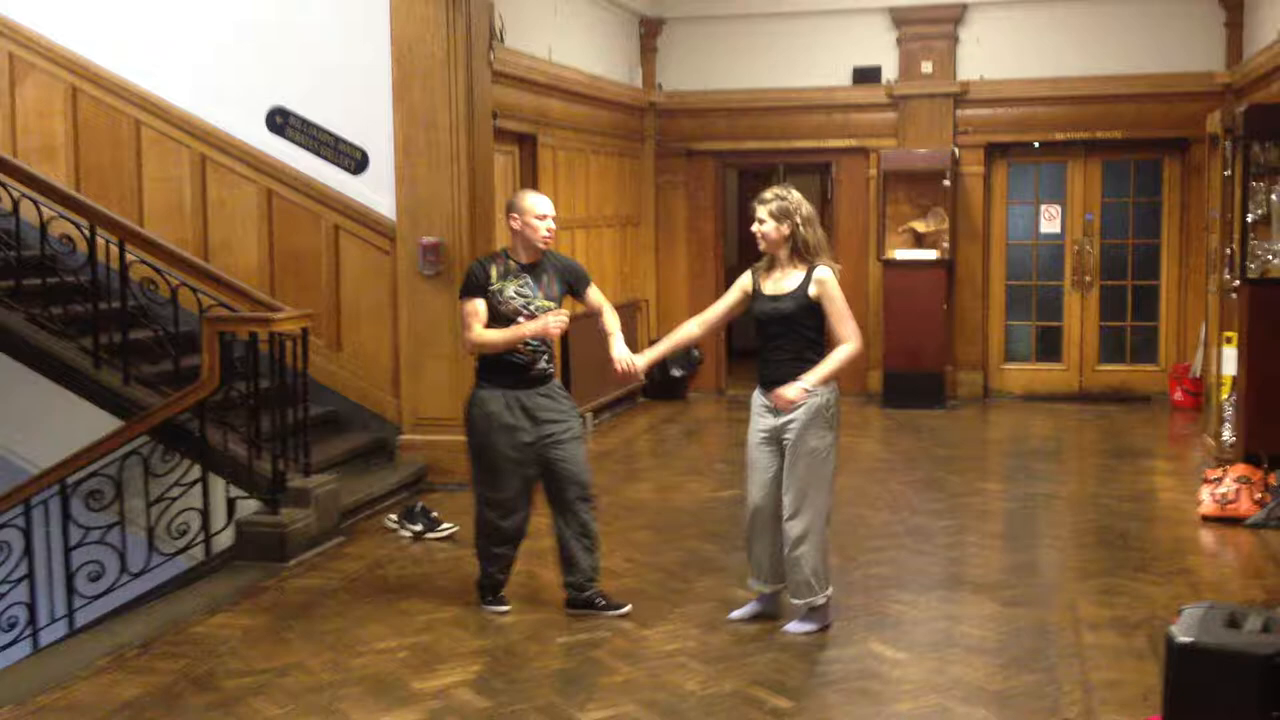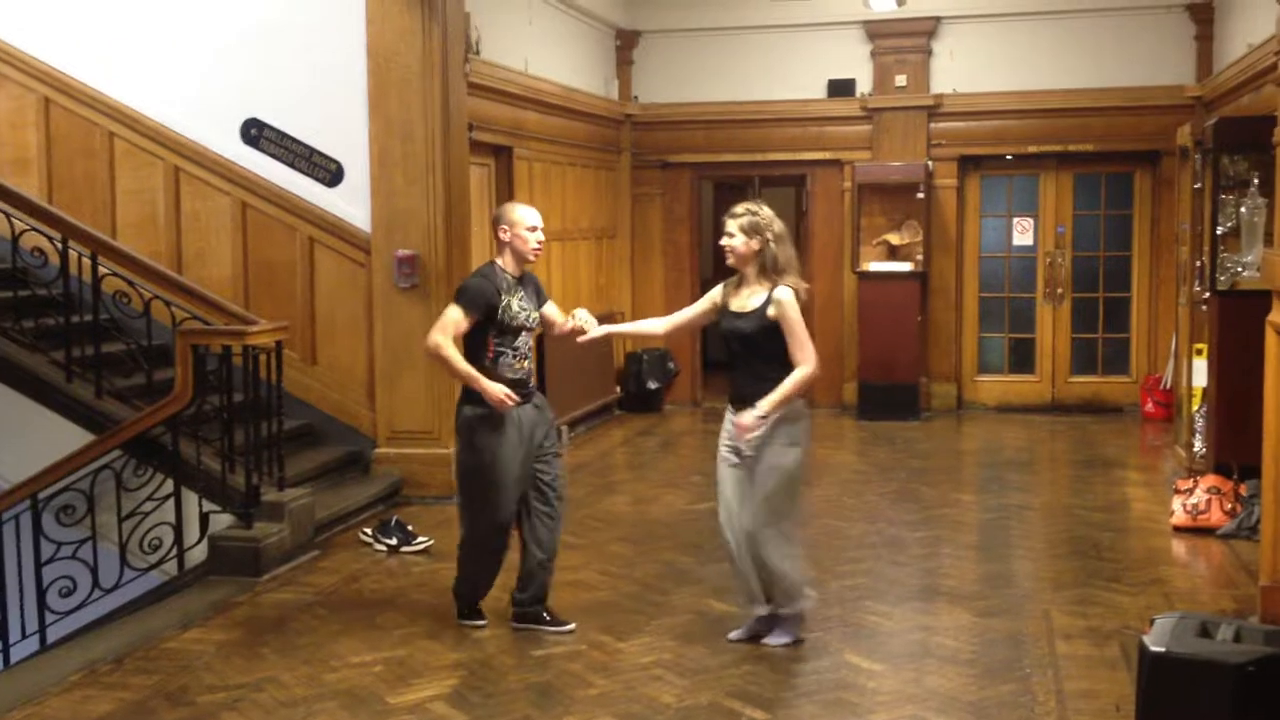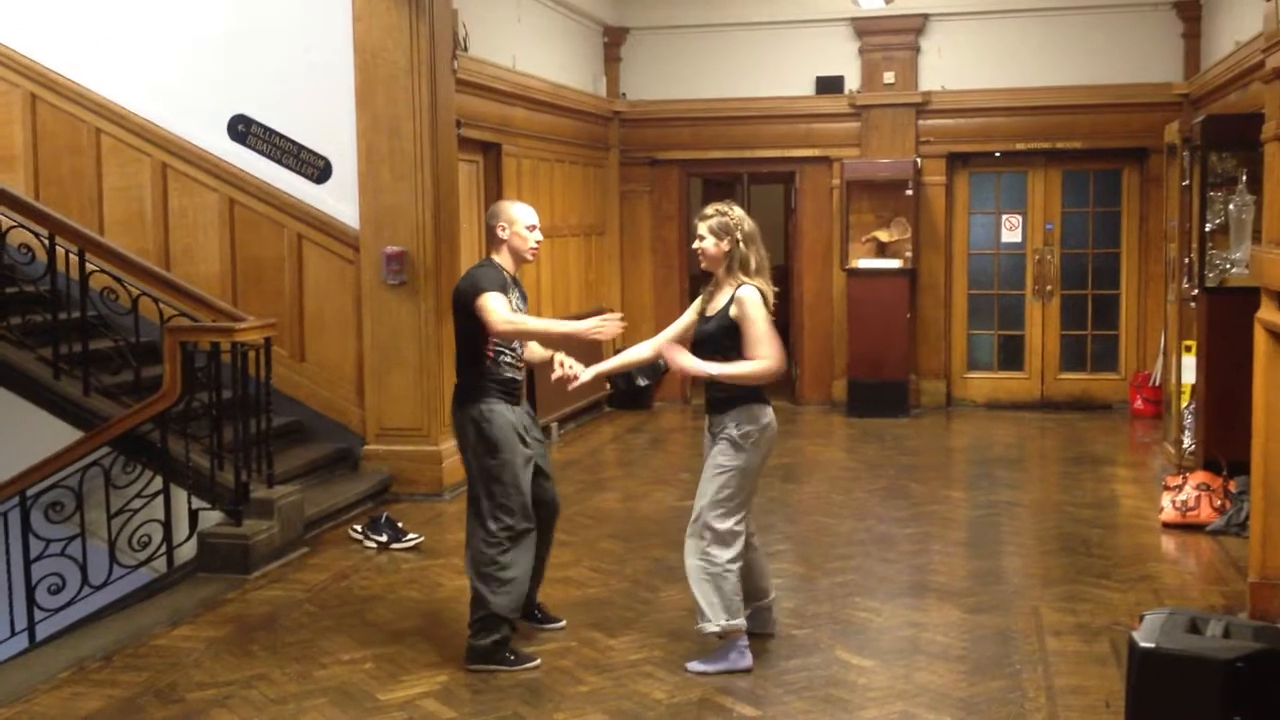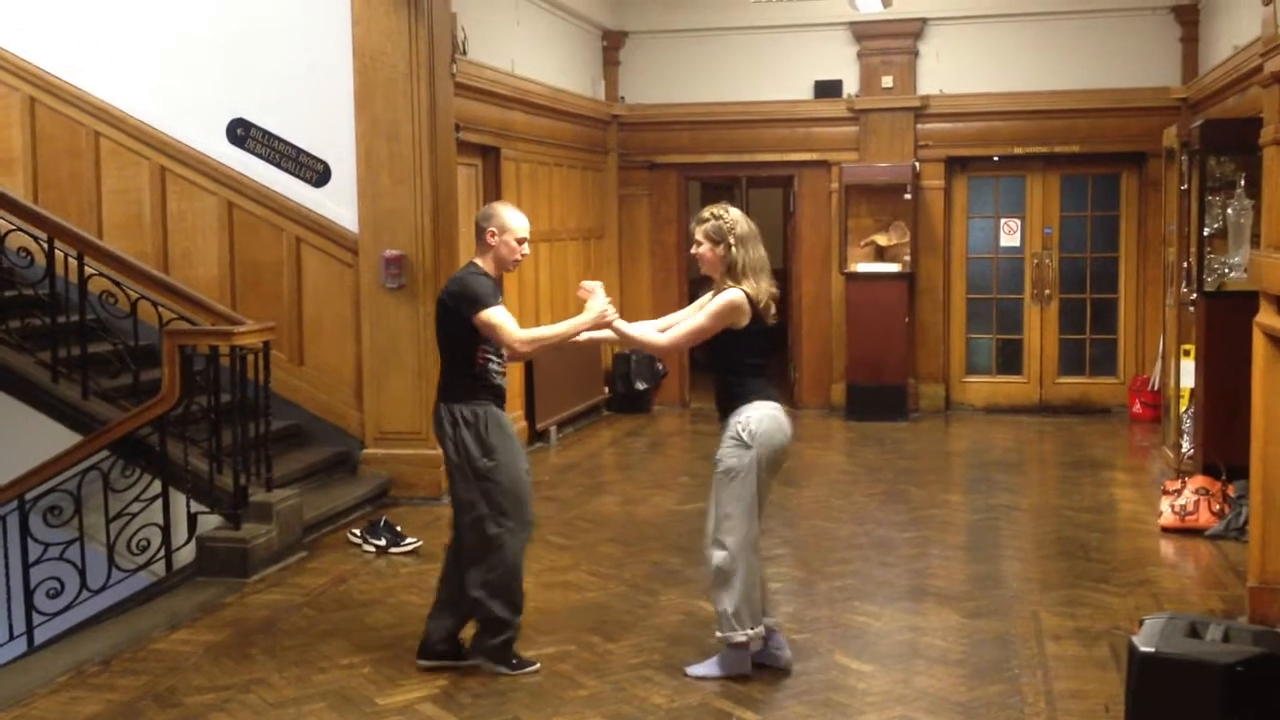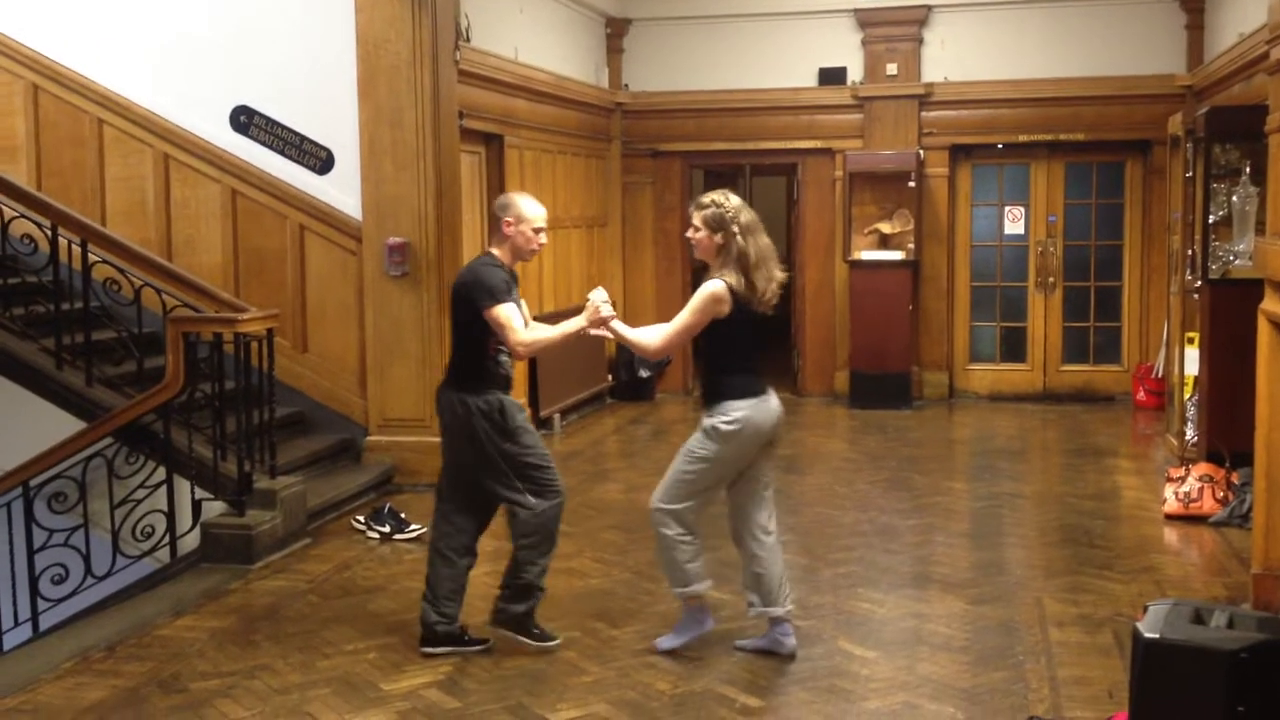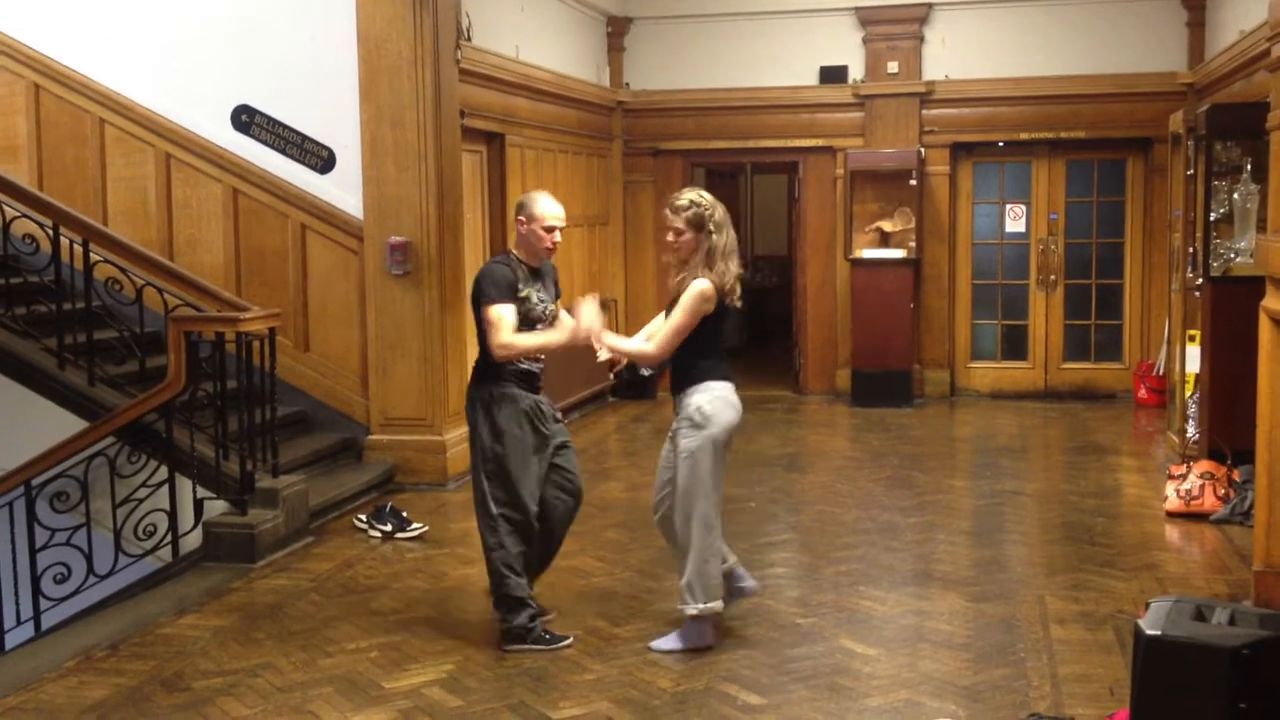
dt=0.4s
person 1, frame 1
left shoulder: (819, 277)
right shoulder: (755, 278)
left elbow: (851, 344)
right elbow: (705, 323)
left wrist: (806, 385)
right wrist: (650, 355)
left hip: (810, 403)
right hip: (767, 401)
left knee: (803, 510)
right knee: (761, 503)
left ankle: (813, 605)
right ankle: (769, 592)
person 1, frame 2
left shoulder: (780, 296)
right shoulder: (724, 293)
left elbow: (807, 367)
right elbow: (666, 324)
left wrist: (761, 411)
right wrist: (606, 329)
left hip: (777, 423)
right hip: (737, 419)
left knee: (767, 527)
right knee: (737, 527)
left ankle: (791, 612)
right ankle: (767, 612)
person 1, frame 3
left shoulder: (747, 296)
right shoulder: (711, 296)
left elbow: (771, 365)
right elbow: (659, 346)
left wrist: (703, 368)
right wrist: (596, 370)
left hip: (744, 425)
right hip: (724, 424)
left knee: (709, 533)
right knee: (730, 526)
left ankle: (733, 646)
right ankle: (757, 609)
person 1, frame 4
left shoulder: (733, 300)
right shoulder: (727, 296)
left elbow: (667, 343)
right elbow: (663, 325)
left wrist: (609, 321)
right wrist: (605, 328)
left hip: (753, 424)
right hip: (759, 421)
left knee: (731, 542)
right knee: (732, 540)
left ankle: (738, 649)
right ankle: (768, 640)
person 1, frame 5
left shoulder: (717, 290)
right shoulder: (745, 285)
left elbow: (658, 348)
right elbow: (676, 331)
left wrist: (612, 324)
right wrist: (620, 330)
left hip: (734, 416)
right hip: (761, 408)
left knee: (668, 506)
right knee: (755, 522)
left ankle: (696, 612)
right ankle: (780, 627)
person 1, frame 6
left shoulder: (706, 287)
right shoulder: (692, 278)
left elbow: (655, 352)
right elbow: (667, 323)
left wrist: (603, 339)
right wrist: (618, 343)
left hip: (707, 403)
right hip: (692, 403)
left knee: (695, 513)
right knee: (666, 507)
left ankle: (699, 624)
right ankle: (729, 576)
person 2, frame 1
left shoulder: (560, 267)
right shoulder: (484, 272)
left elbow: (602, 306)
right elbow: (472, 340)
left wrist: (617, 343)
right wrist: (531, 330)
left hip: (547, 395)
right hip: (499, 400)
left knee: (575, 488)
right knee: (503, 498)
left ankle: (582, 591)
right ankle: (492, 585)
person 2, frame 2
left shoulder: (530, 283)
right shoulder: (484, 285)
left elbow: (556, 325)
right elbow: (437, 342)
left wrist: (576, 319)
right wrist: (482, 385)
left hip: (532, 407)
right hip: (489, 414)
left knee: (545, 507)
right knee: (492, 512)
left ankle: (529, 605)
right ankle: (469, 593)
person 2, frame 3
left shoulder: (513, 285)
right shoulder: (482, 278)
right elbow: (501, 326)
left wrist: (554, 358)
right wrist: (580, 328)
left hip: (513, 410)
right hip: (485, 413)
left knee: (539, 507)
right knee: (505, 521)
left ankle: (521, 600)
right ankle: (487, 643)
person 2, frame 4
left shoulder: (483, 285)
right shoulder: (469, 286)
left elbow: (503, 346)
right elbow: (516, 342)
left wrist: (563, 330)
right wrist: (585, 320)
left hip: (474, 414)
right hip: (472, 417)
left knee: (478, 529)
right knee: (503, 525)
left ankle: (439, 641)
right ankle: (493, 643)
person 2, frame 5
left shoulder: (499, 275)
right shoulder: (485, 277)
left elbow: (523, 331)
right elbow: (521, 344)
left wrist: (580, 324)
right wrist: (582, 322)
left hip: (468, 399)
right hip: (481, 403)
left knee: (460, 514)
right knee: (542, 494)
left ankle: (439, 626)
right ankle: (516, 609)
person 2, frame 6
left shoulder: (547, 272)
right shoulder: (497, 275)
left elbow: (557, 320)
right elbow: (502, 344)
left wrist: (587, 334)
right wrist: (570, 333)
left hip: (532, 392)
right hip: (501, 398)
left knee: (566, 488)
right knee: (512, 509)
left ankle: (514, 590)
right ankle: (520, 623)
